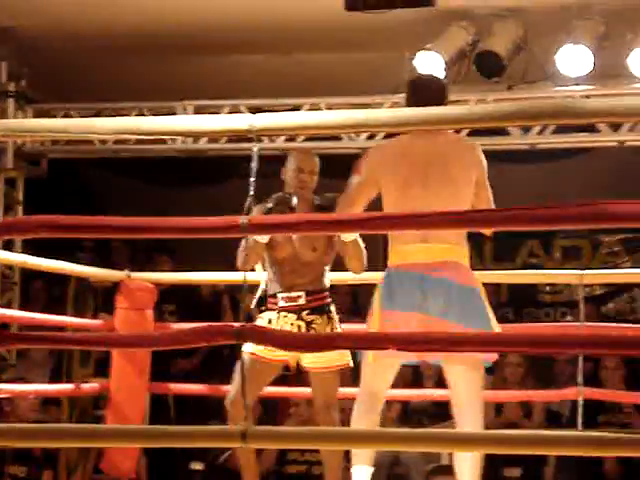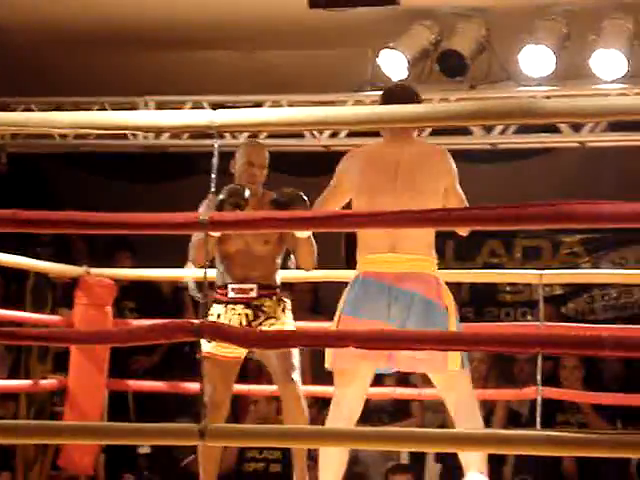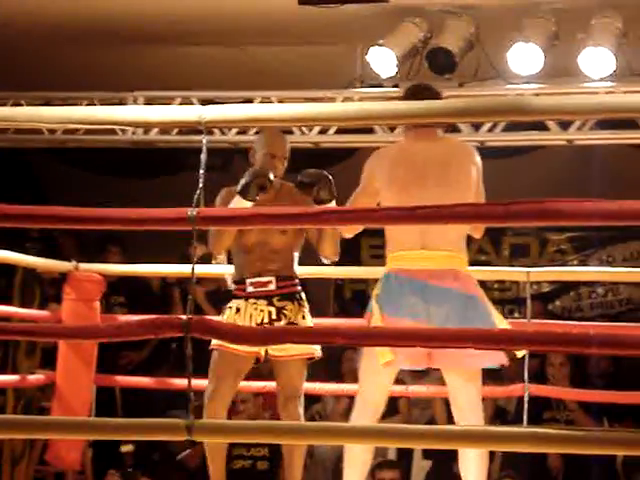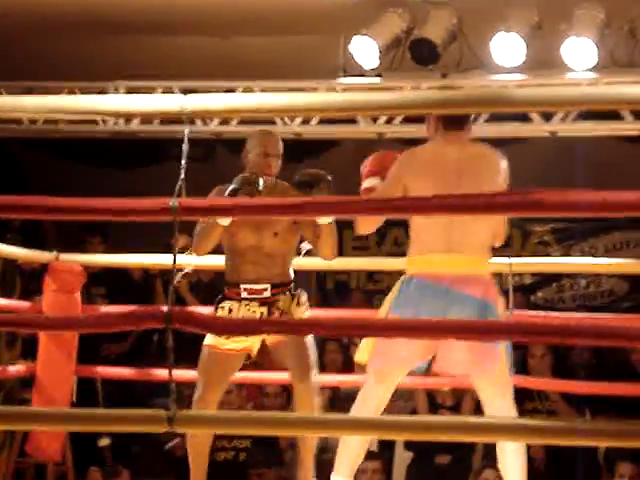
dt=0.5s
person 1, frame 1
left shoulder: (383, 153)
right shoulder: (469, 151)
left elbow: (342, 219)
left wrist: (359, 175)
left hip: (401, 285)
right hip: (454, 284)
left knee: (371, 393)
right knee: (469, 408)
person 1, frame 2
left shoulder: (355, 158)
right shoulder: (439, 158)
left elbow: (318, 217)
right elbow: (462, 226)
left hip: (367, 293)
right hip: (422, 295)
left knee: (344, 411)
right knee: (465, 407)
person 1, frame 3
left shoulder: (383, 158)
right shoulder: (468, 155)
left elbow: (346, 227)
left hip: (399, 290)
right hip: (454, 292)
left knee: (368, 404)
right knee: (469, 412)
person 1, frame 4
left shoulder: (411, 159)
right shoulder: (496, 163)
left elbow: (363, 224)
left wrist: (370, 182)
left hip: (420, 292)
right hip: (474, 296)
left knee: (372, 397)
right knee: (501, 407)
person 2, frame 1
left shoulder: (328, 211)
right shoulder: (263, 211)
left elbow: (358, 266)
right elbow: (244, 263)
left hip: (317, 315)
right hip: (276, 316)
left knee: (325, 411)
right knee: (236, 401)
person 2, frame 2
left shoulder: (280, 207)
right shoulder: (211, 205)
left elbow: (308, 263)
right elbow: (196, 258)
right wrist: (219, 216)
left hip: (268, 307)
right hip: (225, 309)
left knee: (288, 386)
right knee: (215, 407)
person 2, frame 3
left shoulder: (301, 198)
right shoulder: (229, 196)
left elbow: (330, 253)
right elbow: (216, 249)
left wrist: (327, 203)
right wrist: (243, 198)
left hip: (288, 305)
right hip: (243, 306)
left knee: (290, 403)
right knee: (216, 398)
person 2, frame 4
left shoulder: (297, 196)
right shoulder: (222, 195)
left elbow: (328, 251)
right elbow: (199, 246)
right wrist: (230, 203)
left hip: (284, 305)
right hip: (238, 308)
left knee: (305, 381)
right knee: (204, 400)
